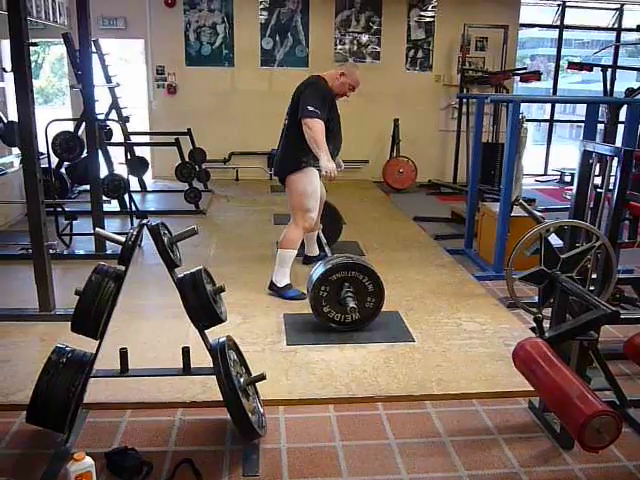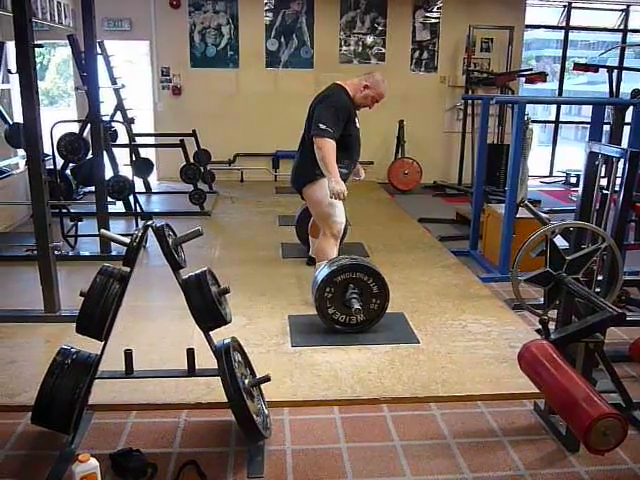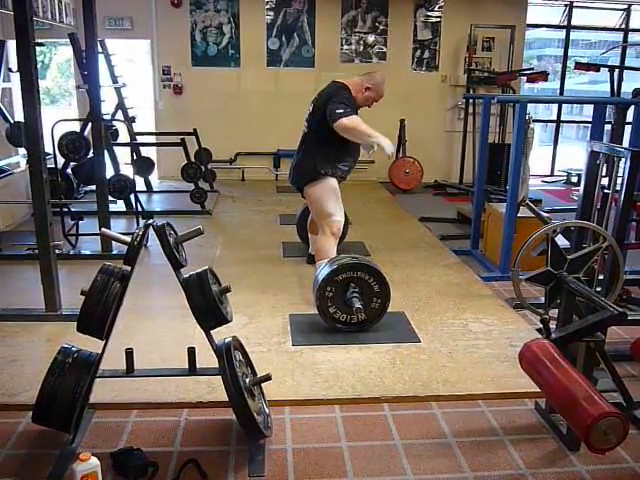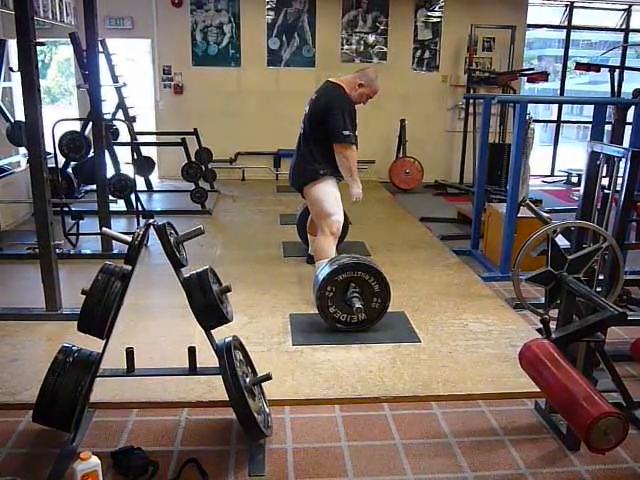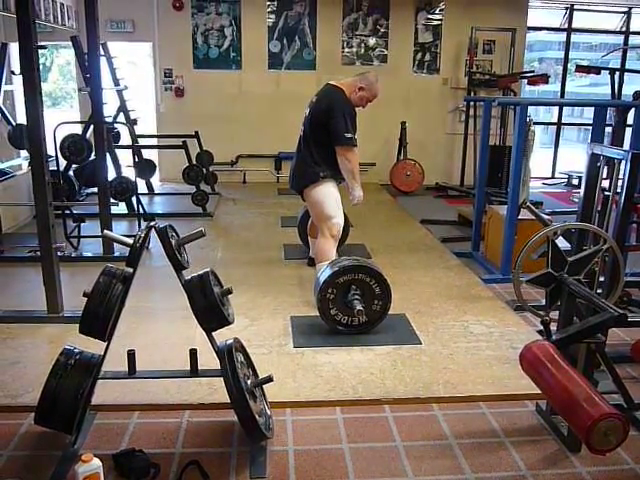
dt=1s
person 1, frame 1
left shoulder: (322, 92)
right shoulder: (318, 88)
right elbow: (311, 123)
left wrist: (330, 157)
right wrist: (324, 158)
left hip: (304, 162)
right hip: (301, 163)
left knee: (317, 204)
right knee: (303, 219)
left ankle: (312, 253)
right ankle: (279, 281)
person 1, frame 2
left shoulder: (343, 98)
right shoulder: (335, 101)
right elbow: (323, 140)
left wrist: (353, 165)
right wrist: (334, 178)
left hip: (321, 173)
right hip: (317, 174)
left knee: (322, 216)
right knee: (333, 228)
left ankle: (315, 255)
person 1, frame 3
left shoulder: (338, 92)
right shoulder: (341, 96)
left elbow: (347, 124)
right elbow: (343, 124)
left wrist: (364, 138)
right wrist: (379, 138)
left hip: (315, 168)
right hip: (317, 171)
left knee: (320, 215)
right knee: (332, 226)
left ankle: (315, 254)
person 1, frame 4
left shoulder: (329, 90)
right shoulder: (339, 101)
right elbow: (344, 148)
left wrist: (352, 178)
right wrist: (354, 183)
left hip: (311, 167)
right hip: (317, 171)
left knee: (319, 214)
right knee: (331, 227)
left ankle: (314, 253)
person 1, frame 5
left shoulder: (329, 92)
right shoulder: (341, 105)
right elbow: (346, 151)
right wrist: (356, 186)
left hip: (311, 169)
right hip: (317, 173)
left knee: (320, 217)
right knee: (332, 228)
left ankle: (315, 256)
